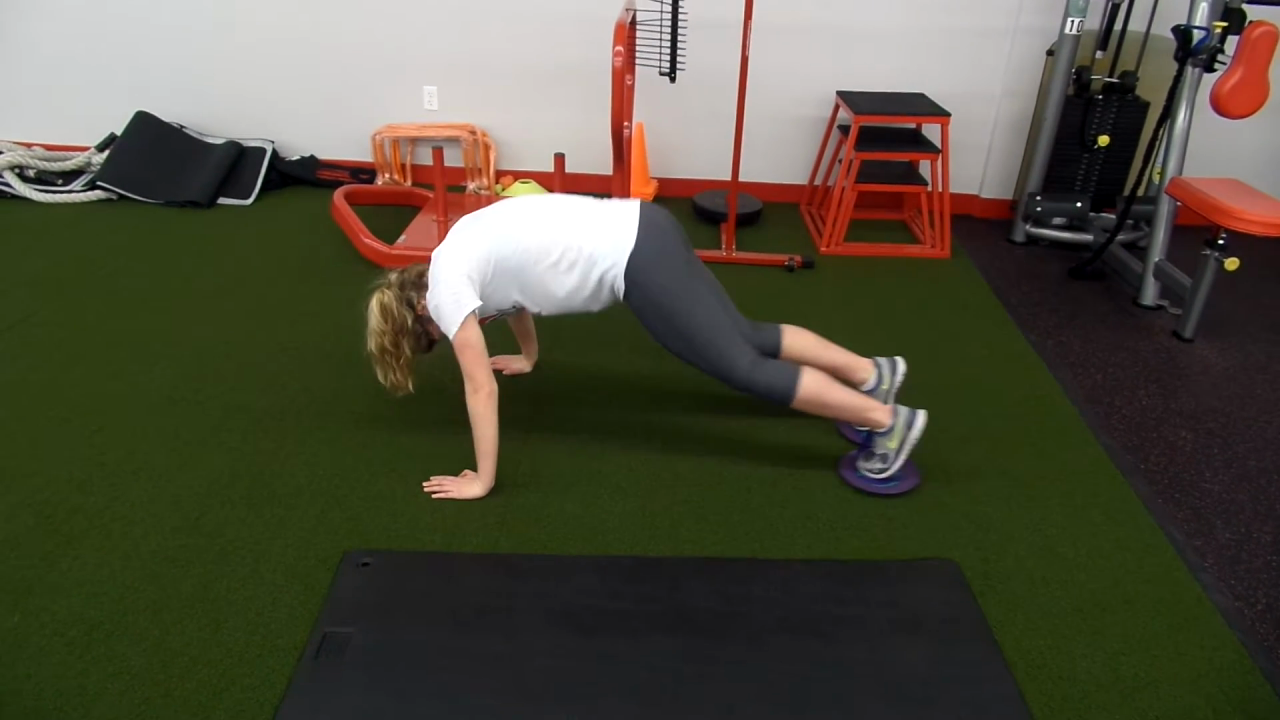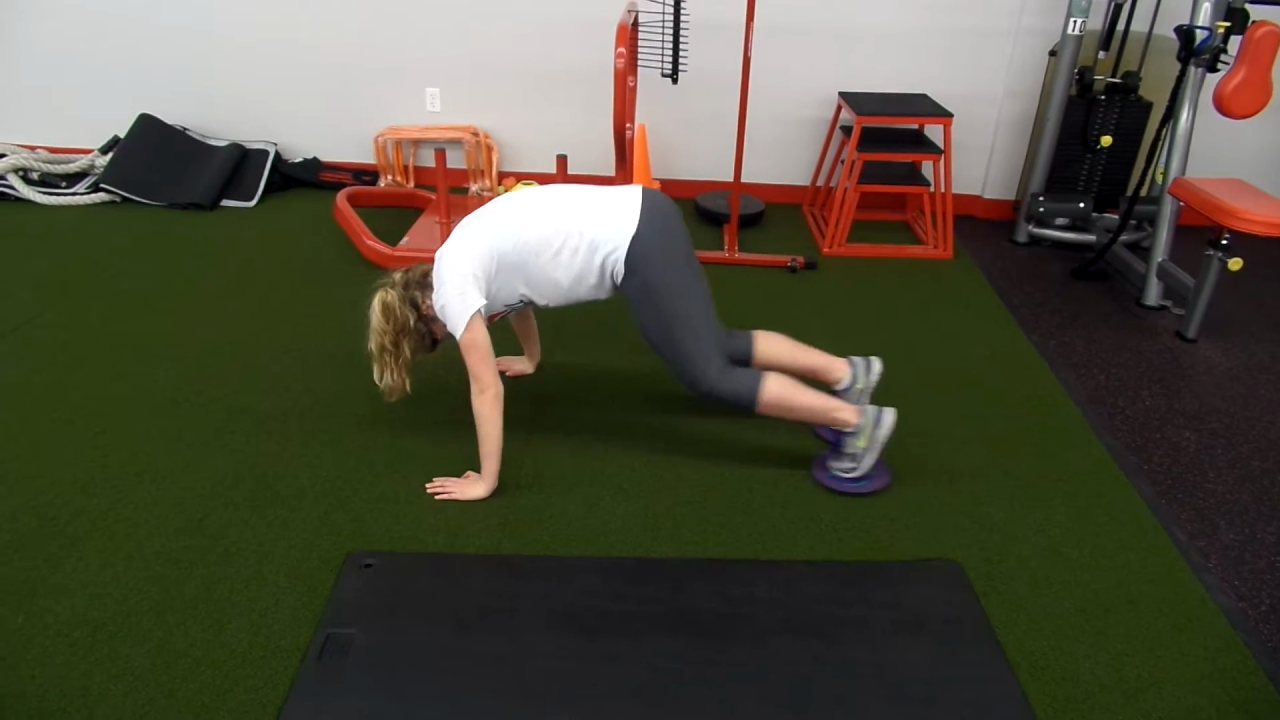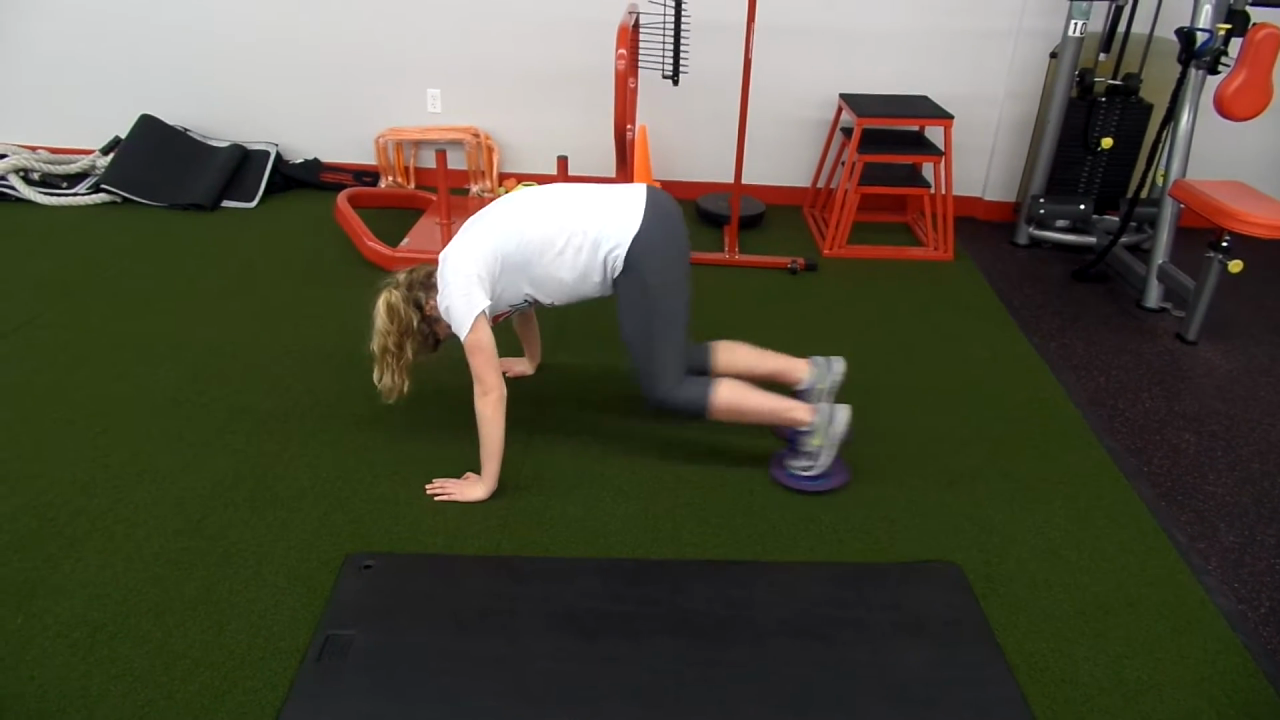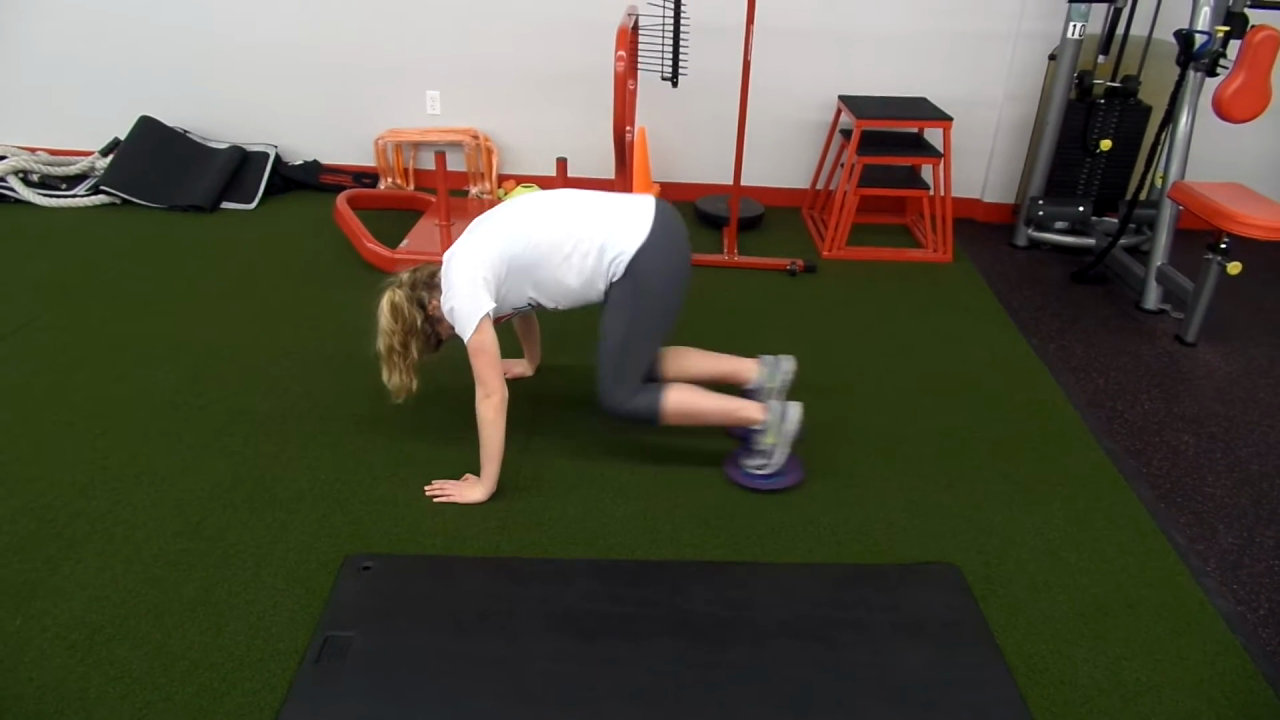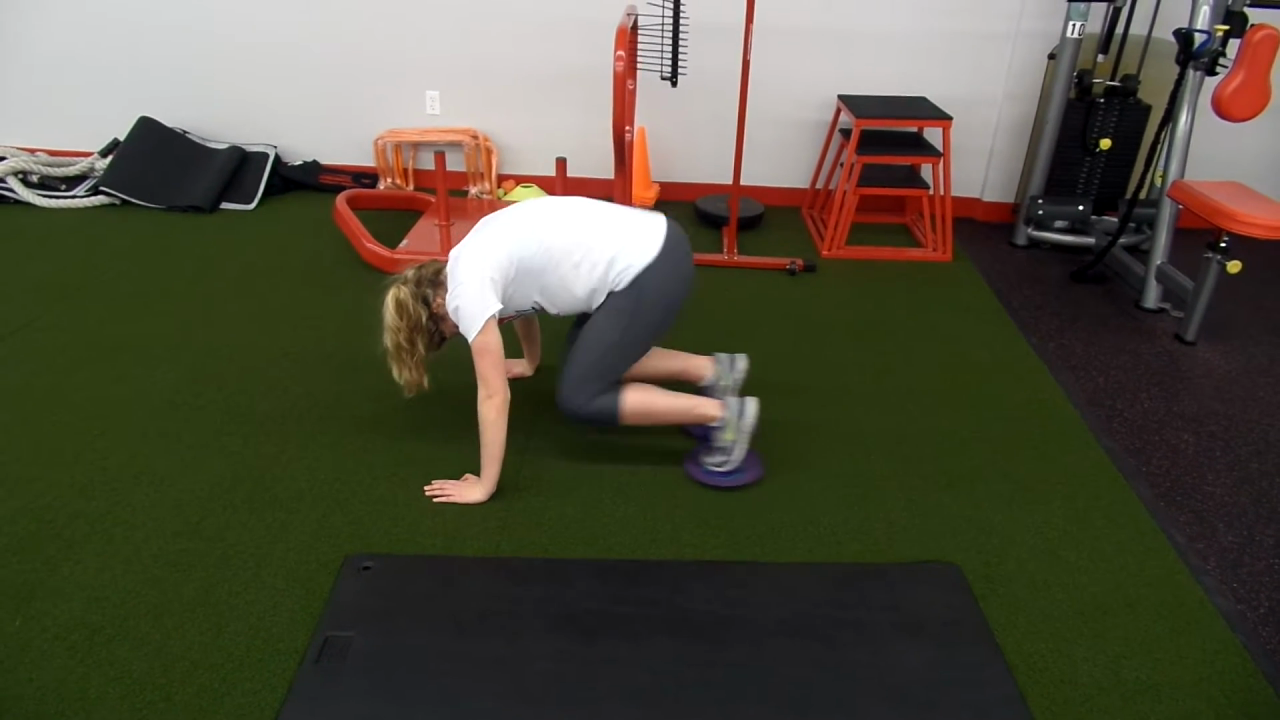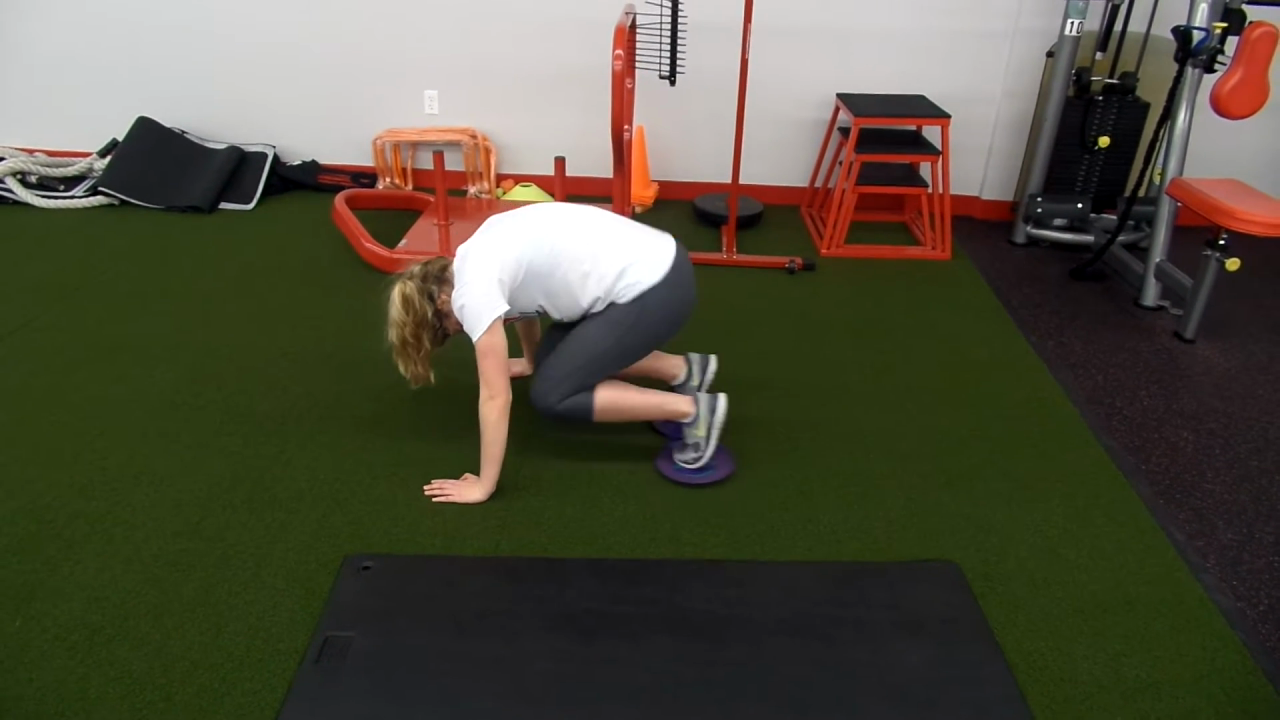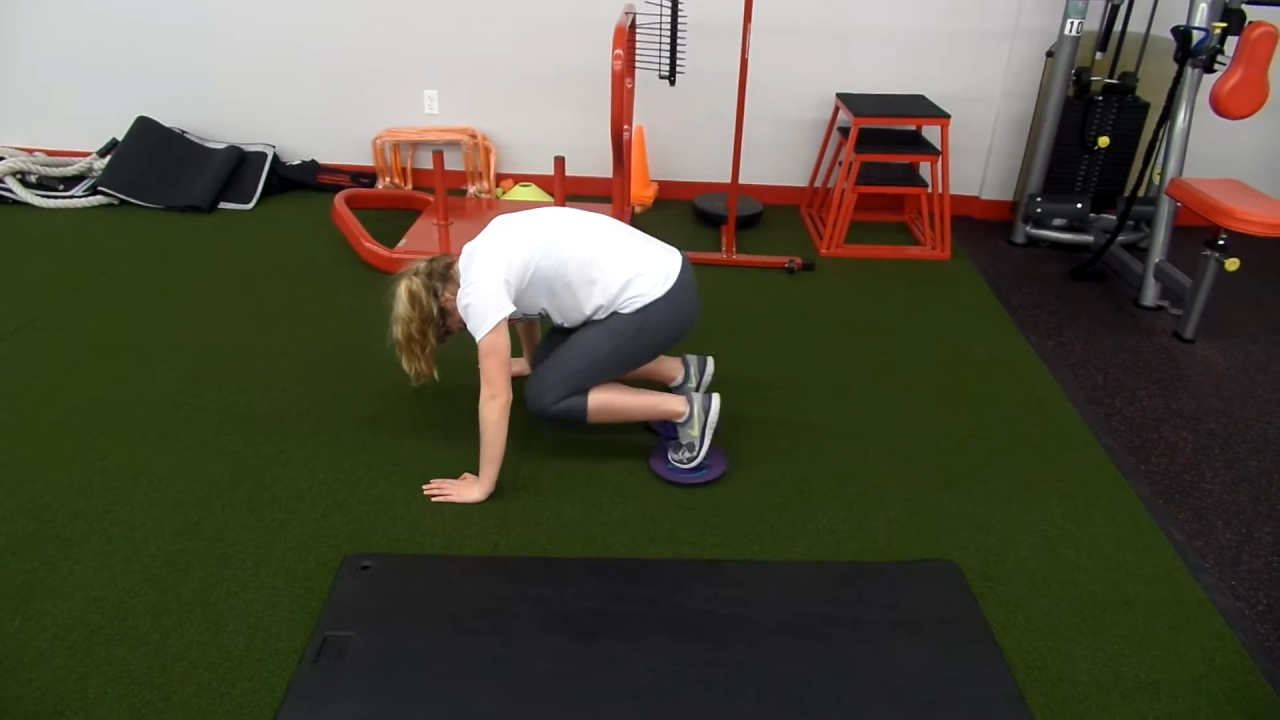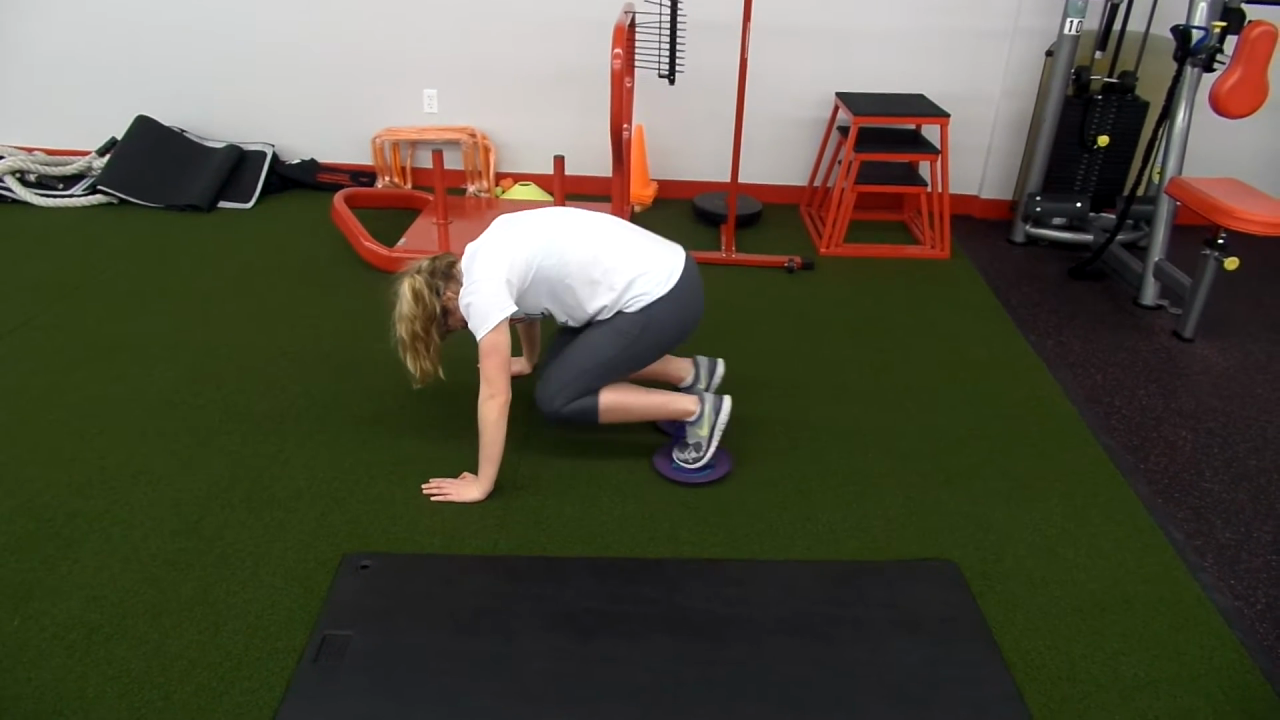
dt=0.1s
person 1, frame 1
left shoulder: (446, 290)
right shoulder: (460, 249)
left elbow: (482, 389)
left wrist: (483, 480)
right wrist: (528, 356)
left hip: (633, 261)
right hip: (643, 228)
left knee: (741, 366)
right knee: (748, 335)
left ankle: (887, 420)
right ankle: (873, 374)
person 1, frame 2
left shoulder: (450, 287)
right shoulder: (465, 254)
left elbow: (485, 389)
left wrist: (484, 482)
right wrist: (530, 359)
left hip: (639, 244)
right hip: (640, 215)
left knee: (706, 375)
right knee: (719, 346)
left ankle: (855, 419)
right ankle: (848, 373)
person 1, frame 3
left shoulder: (455, 290)
right shoulder: (464, 258)
left elbow: (489, 391)
left wrist: (486, 483)
right wrist: (532, 359)
left hip: (636, 242)
right hip: (643, 212)
left knee: (666, 389)
right knee: (680, 362)
left ankle: (811, 417)
right ankle: (809, 373)
person 1, frame 4
left shoulder: (460, 288)
right shoulder: (467, 258)
left elbow: (490, 393)
left wrist: (485, 485)
right wrist: (530, 360)
left hip: (646, 254)
right hip: (646, 225)
left knee: (620, 397)
right knee: (626, 364)
left ankle: (762, 415)
right ankle: (752, 373)
person 1, frame 5
left shoulder: (465, 291)
right shoulder: (471, 260)
left elbow: (493, 395)
left wrist: (484, 486)
right wrist: (532, 360)
left hip: (653, 271)
right hip: (652, 241)
left knee: (579, 399)
right knee: (593, 365)
left ankle: (720, 413)
right ankle: (710, 371)
person 1, frame 6
left shoulder: (471, 288)
right shoulder: (480, 251)
left elbow: (495, 396)
left wrist: (483, 486)
right wrist: (530, 360)
left hip: (654, 290)
right hip: (656, 263)
left knee: (551, 395)
right knee: (556, 360)
left ankle: (690, 408)
right ankle: (680, 369)
person 1, frame 7
left shoulder: (478, 289)
right shoulder: (484, 253)
left elbow: (496, 396)
left wrist: (482, 486)
right wrist: (529, 360)
left hip: (658, 299)
right hip: (654, 271)
left knee: (545, 398)
right knee: (554, 362)
left ankle: (684, 408)
right ankle: (678, 371)
person 1, frame 8
left shoulder: (480, 289)
right shoulder: (485, 254)
left elbow: (496, 395)
left wrist: (482, 485)
right wrist: (529, 359)
left hip: (661, 298)
right hip: (663, 270)
left knee: (556, 399)
right knee: (563, 365)
left ankle: (694, 409)
right ankle: (690, 372)
